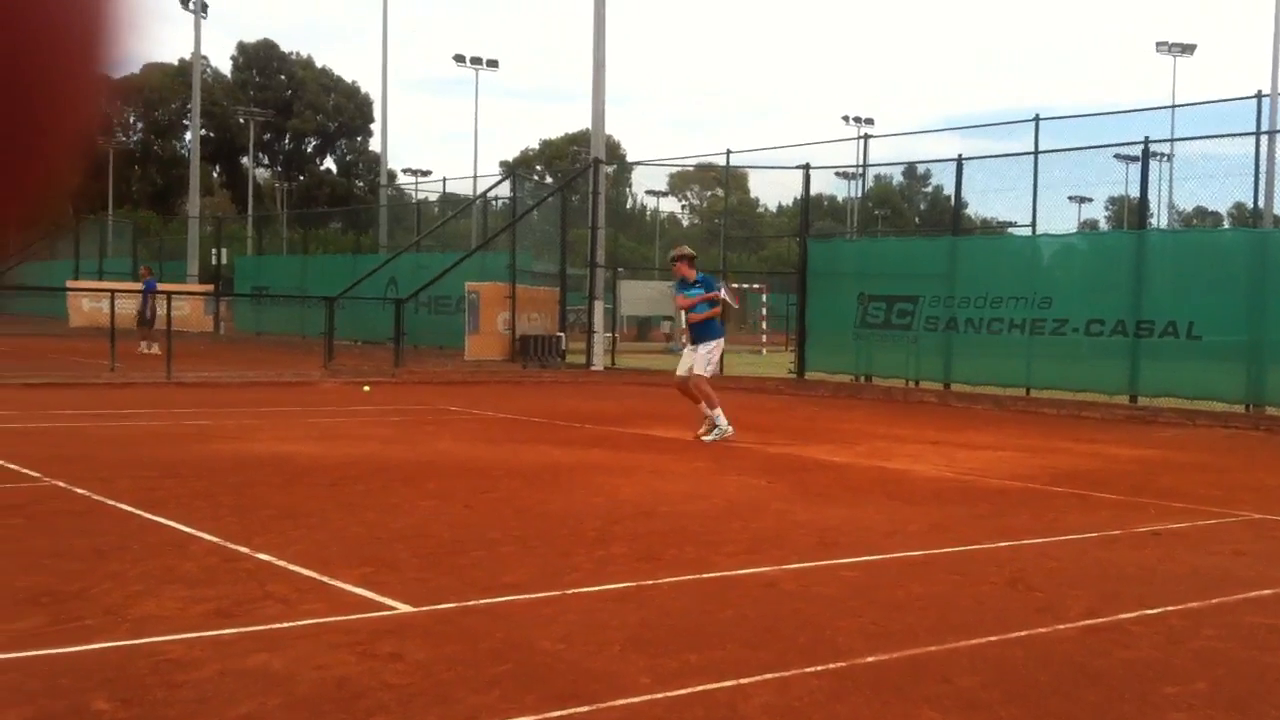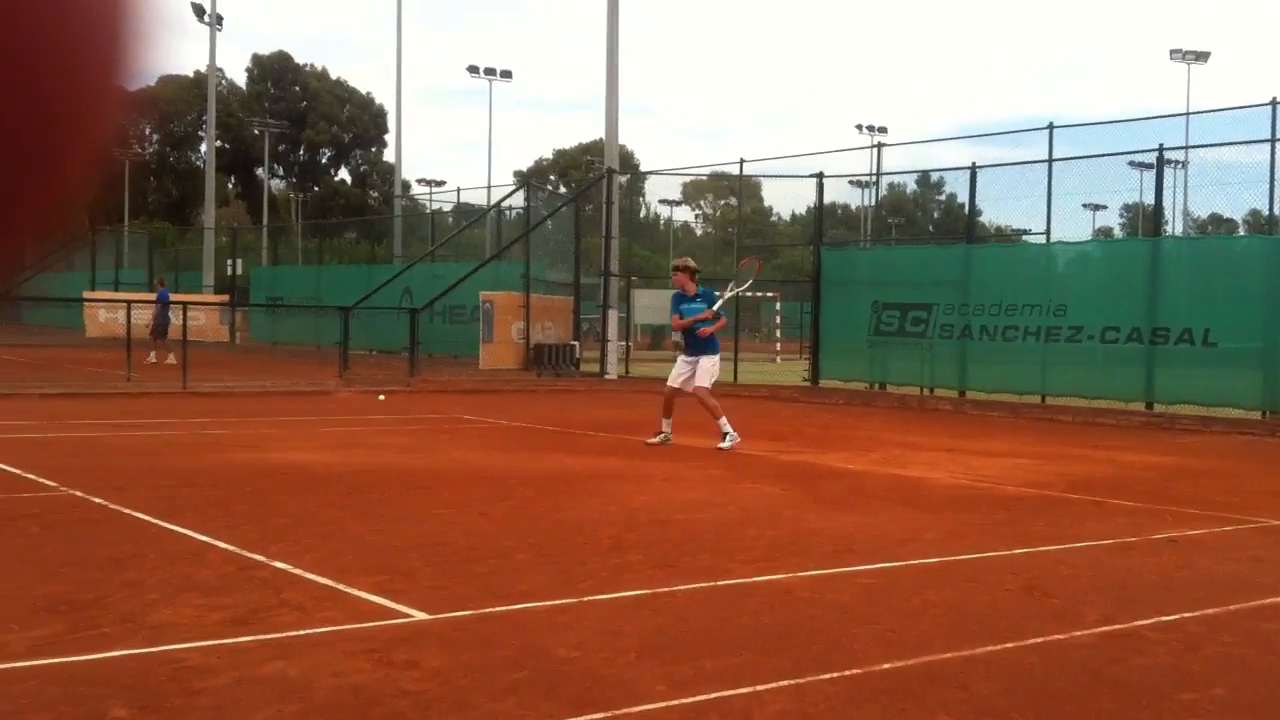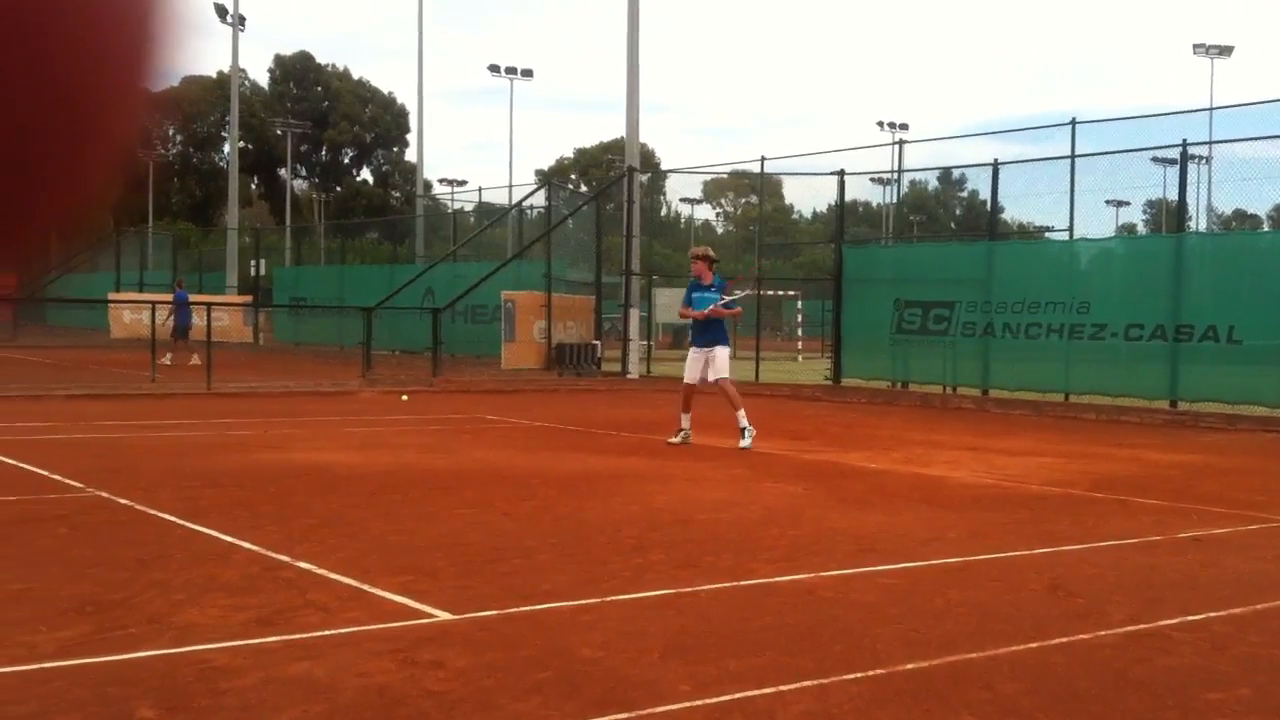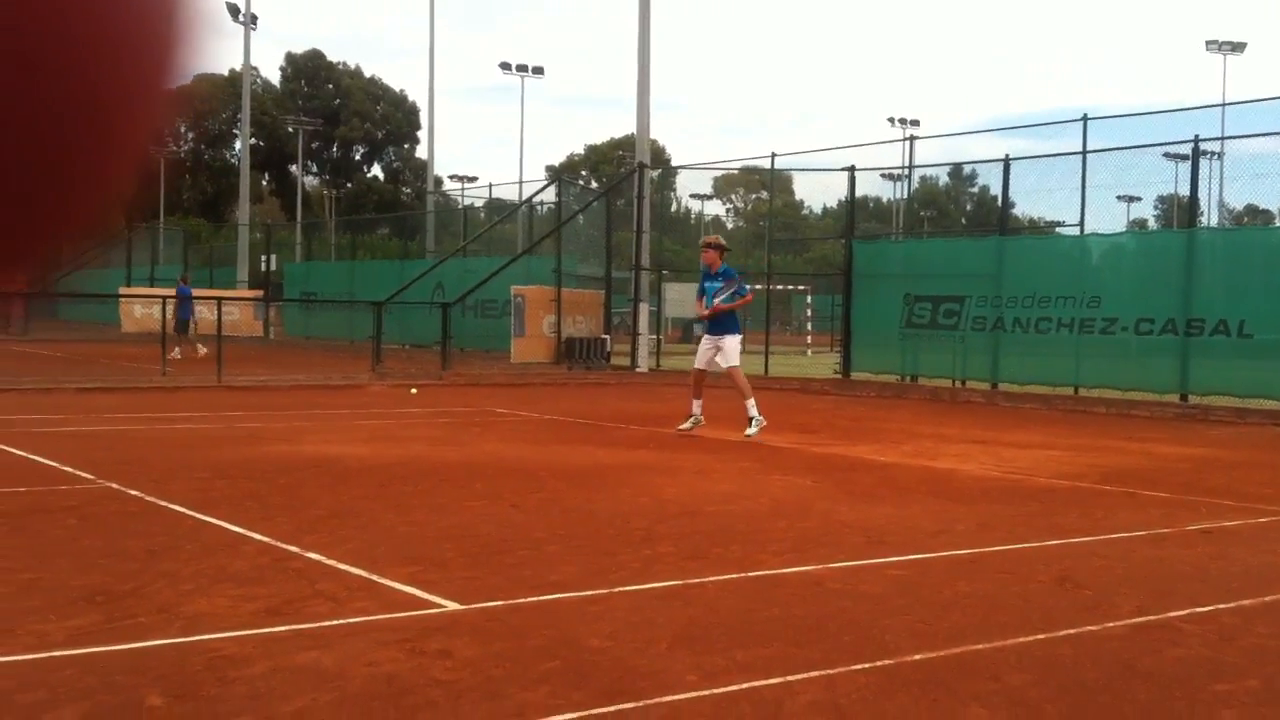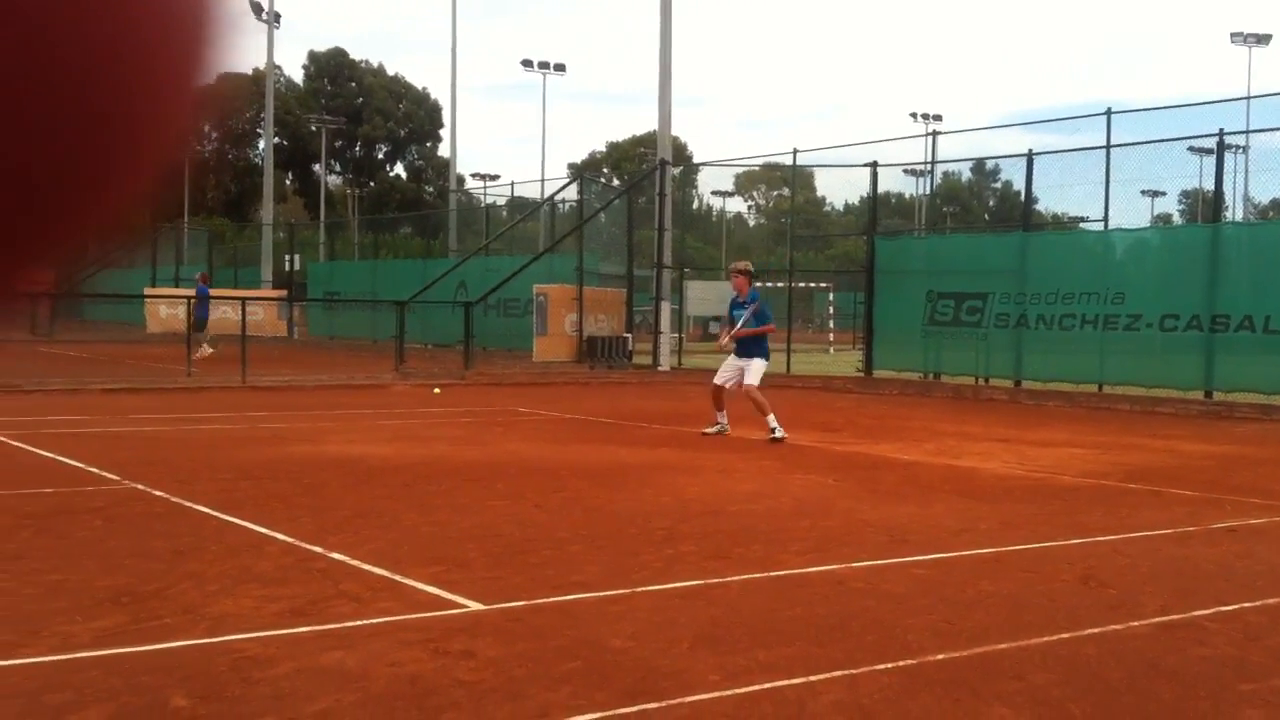
dt=0.2s
person 1, frame 1
left shoulder: (707, 281)
right shoulder: (681, 284)
left elbow: (719, 309)
right elbow: (680, 304)
left wrist: (701, 316)
right wrist: (707, 296)
left hip: (711, 339)
right hip: (694, 341)
left knee: (698, 381)
right knee: (681, 382)
left ankle: (723, 425)
right ankle: (711, 416)
person 1, frame 2
left shoulder: (708, 295)
right shoulder: (677, 297)
left elbow: (723, 320)
right elbow: (675, 325)
left wrist: (711, 328)
right wrist: (695, 318)
left hip: (708, 353)
right hip: (687, 354)
left knee: (701, 392)
right knee: (669, 392)
left ankle: (729, 433)
right ankle: (665, 432)
person 1, frame 3
left shoulder: (721, 286)
right shoulder: (692, 286)
left elbow: (738, 310)
right elbow: (682, 311)
left wrist: (722, 312)
right wrist: (695, 314)
left hip: (718, 344)
right hip: (697, 345)
left knee: (724, 384)
right knee: (687, 388)
left ankle: (746, 428)
right ankle: (685, 431)
person 1, frame 4
left shoulder: (731, 274)
right shoulder: (705, 275)
left elbow: (748, 298)
right elbow: (699, 296)
left wrist: (724, 307)
right wrist: (700, 310)
left hip: (729, 332)
right hip: (710, 333)
left knee: (733, 371)
right knee: (697, 372)
left ankle: (755, 418)
right ankle: (696, 415)
person 1, frame 5
left shoulder: (758, 302)
right shoulder: (734, 301)
left elbow: (772, 328)
left wrist: (747, 332)
right wrist: (724, 338)
left hip: (757, 356)
right hip: (738, 355)
left knee: (749, 390)
right knee: (716, 388)
left ankle: (776, 427)
right ankle: (722, 423)
